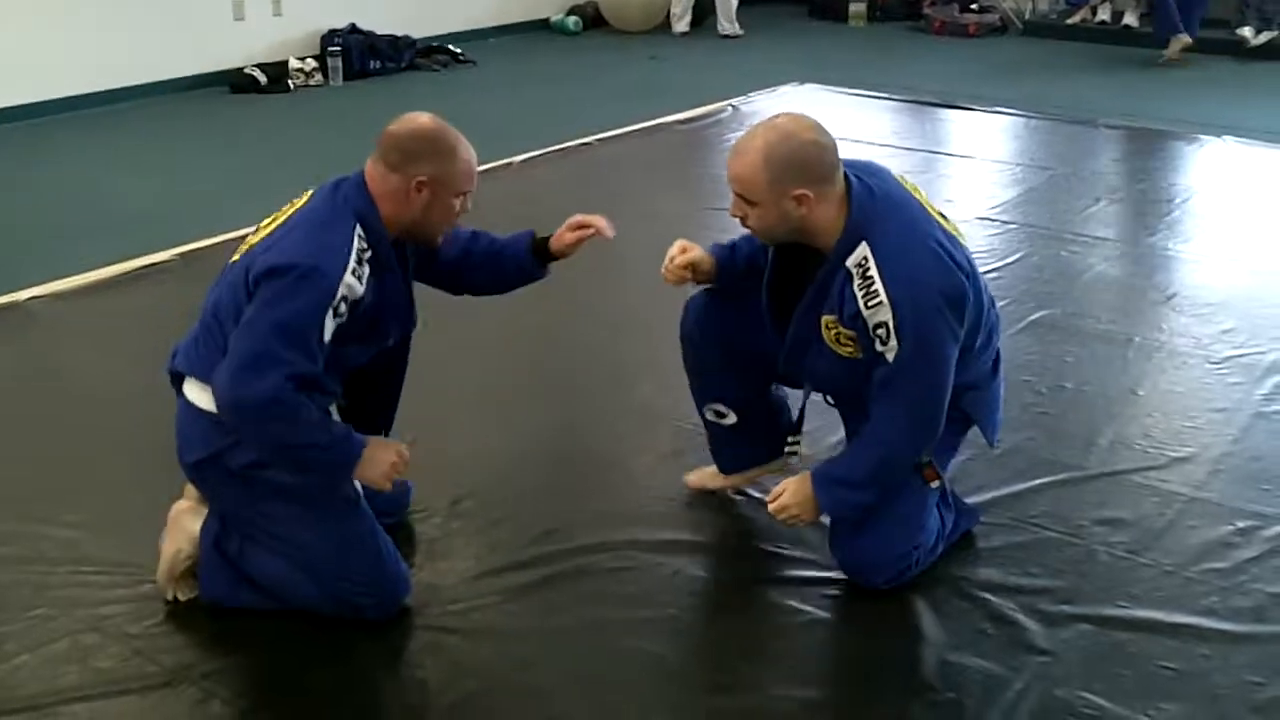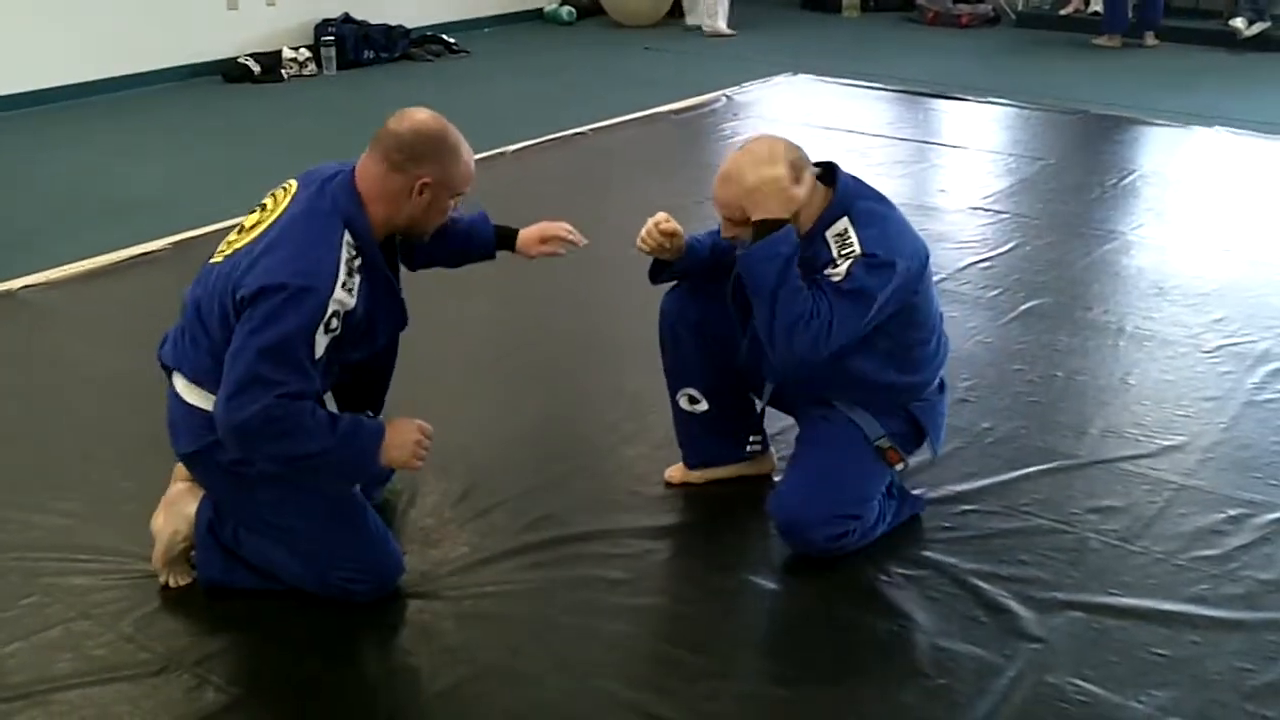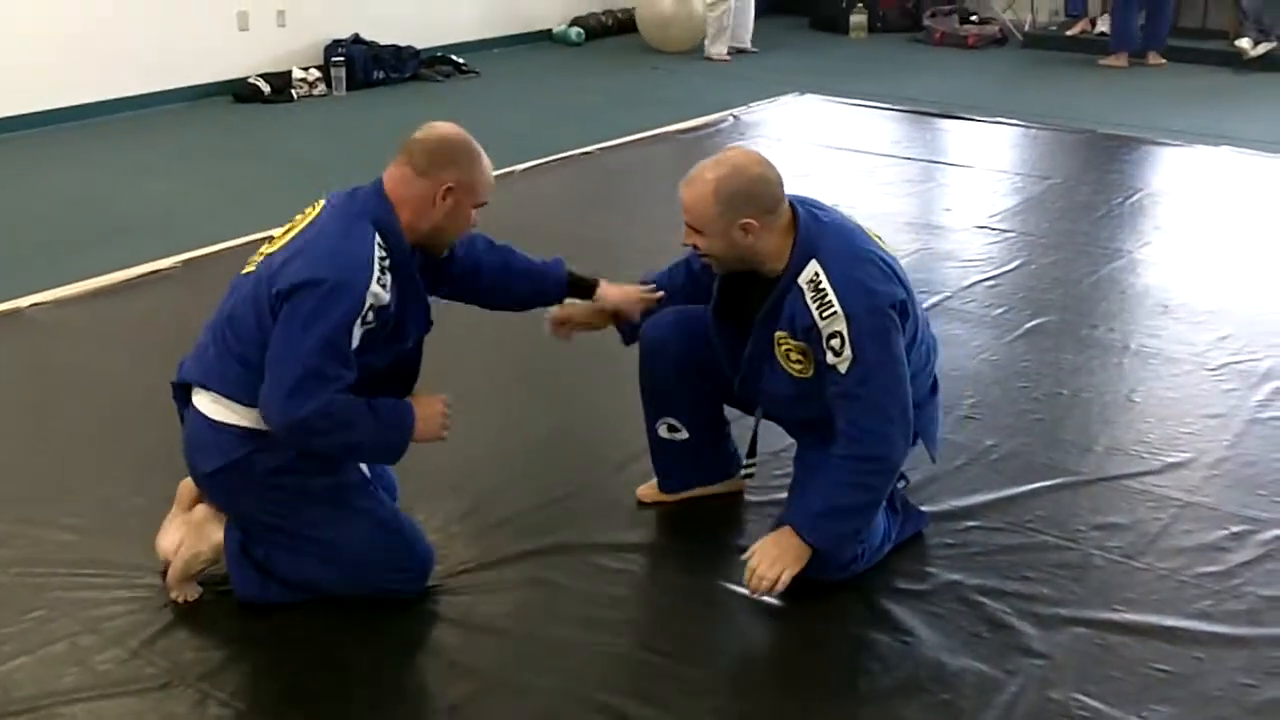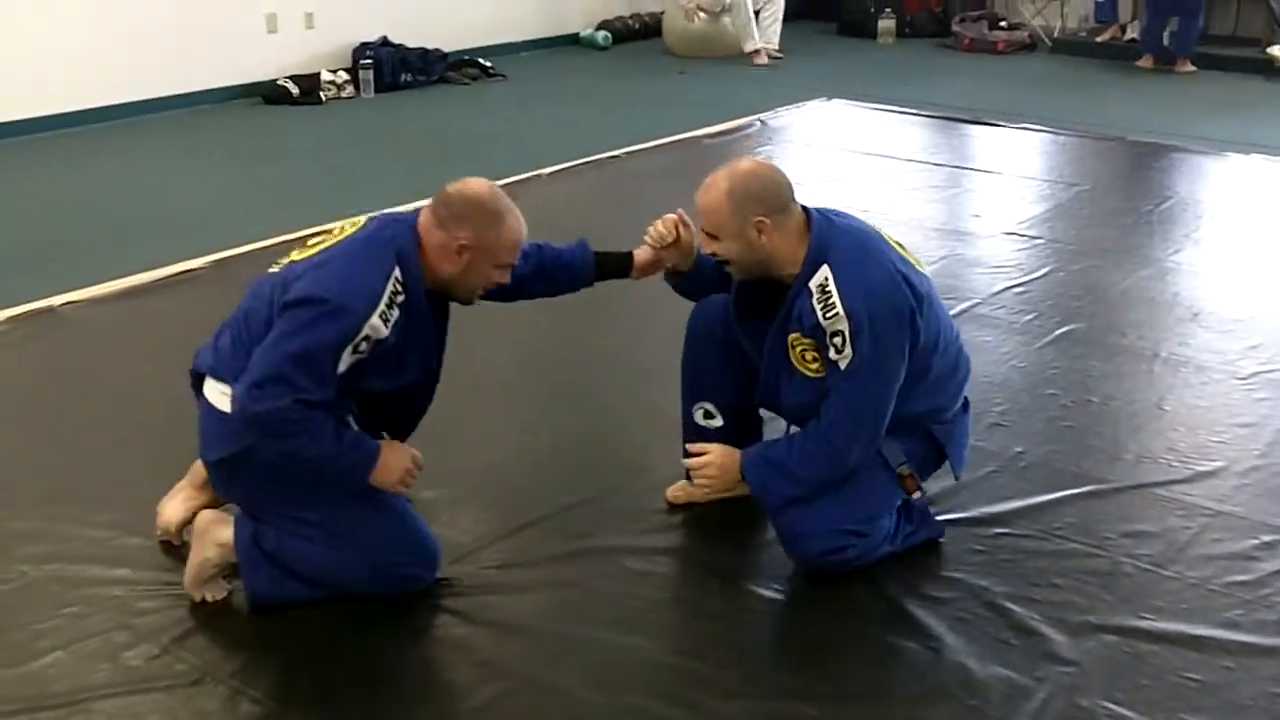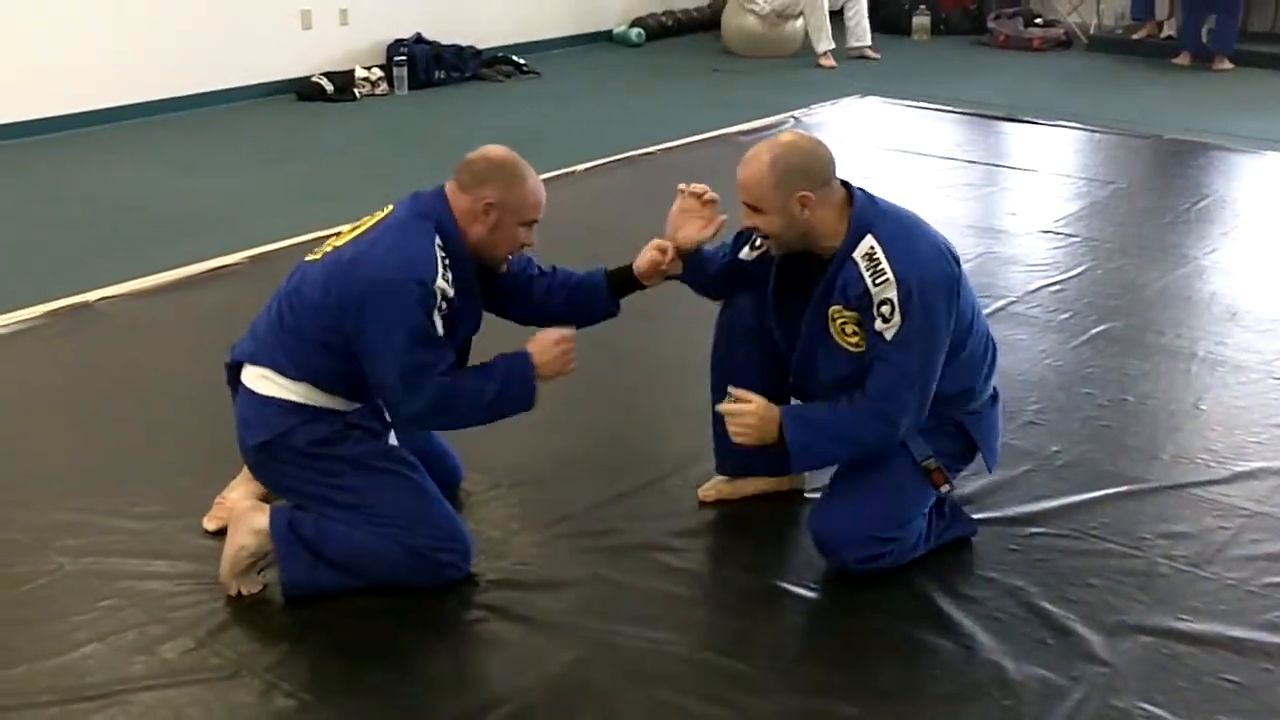
dt=1s
person 1, frame 1
left shoulder: (370, 212)
right shoulder: (320, 266)
left elbow: (455, 260)
right elbow: (251, 400)
left wrist: (546, 249)
right wrist: (350, 455)
left hip: (295, 412)
right hip: (240, 434)
left knee: (386, 500)
right knee: (373, 591)
left ankle: (233, 503)
right ankle: (207, 542)
person 1, frame 2
left shoulder: (337, 191)
right shoulder: (311, 276)
left elbow: (411, 239)
right elbow: (253, 415)
left wrist: (509, 239)
right wrist: (372, 439)
left hip: (270, 394)
right hip: (231, 425)
left knee: (368, 472)
right knee: (370, 573)
left ankle: (216, 482)
right ankle: (200, 519)
person 1, frame 3
left shoulder: (367, 213)
right shoulder: (343, 274)
left elbow: (468, 264)
right elbow: (303, 411)
left wrist: (590, 290)
right wrist: (406, 421)
left hip: (271, 415)
right hip: (251, 441)
left knee: (377, 496)
right knee: (403, 568)
left ankle: (220, 494)
right ankle: (223, 535)
person 1, frame 4
left shoulder: (411, 236)
right shoulder: (350, 298)
left elbow: (524, 262)
right elbow: (269, 408)
left wrist: (623, 263)
right wrist: (368, 458)
left hip: (293, 402)
right hip: (256, 426)
left knee: (384, 492)
right knee: (408, 562)
left ankle: (218, 482)
right ankle: (233, 541)
person 1, frame 5
left shoulder: (434, 224)
right shoulder: (403, 270)
left elbow: (532, 291)
right elbow: (422, 398)
left wrist: (633, 277)
right wrist: (527, 367)
left hip: (329, 397)
right hip: (295, 418)
left knee: (440, 479)
right knee: (442, 555)
left ankle: (278, 475)
right ankle: (272, 530)
person 2, frame 1
left shoulder: (908, 278)
right shoulder: (836, 183)
left elbow: (906, 420)
right elbow: (775, 248)
left wrist: (824, 492)
right wrist: (716, 263)
left hip: (926, 396)
left knee: (873, 560)
right knee: (709, 318)
left ankle: (937, 510)
right ankle: (756, 454)
person 2, frame 2
left shoulder: (876, 247)
right shoulder: (807, 190)
left elbow: (795, 346)
right elbow: (727, 256)
left wrist: (771, 227)
right wrist: (679, 249)
left hip: (874, 401)
left knee: (806, 524)
right knee: (685, 306)
left ankle: (890, 499)
right ankle: (734, 452)
person 2, frame 3
left shoulder: (853, 296)
right shoulder: (754, 232)
left elbow: (875, 438)
right elbow: (696, 277)
left wrist: (803, 536)
right wrist: (611, 309)
left hip: (869, 413)
left knee: (826, 556)
right knee: (669, 337)
left ankle: (884, 508)
right ankle: (700, 474)
person 2, frame 4
left shoulder: (863, 297)
right shoulder: (792, 231)
left elbow: (849, 434)
right elbow: (728, 276)
left wrist: (749, 469)
right wrist: (684, 261)
left hip: (901, 423)
right hip: (822, 391)
left knee: (809, 536)
right knee: (713, 320)
left ankle: (902, 512)
right ankle: (717, 477)
person 2, frame 5
left shoulder: (903, 270)
right shoulder: (792, 228)
left elbow: (891, 410)
right elbow: (735, 279)
left wrist: (781, 425)
right wrist: (687, 252)
left hip: (928, 414)
left knee: (846, 540)
right knee: (745, 315)
left ankle: (933, 508)
right ankle: (765, 469)
